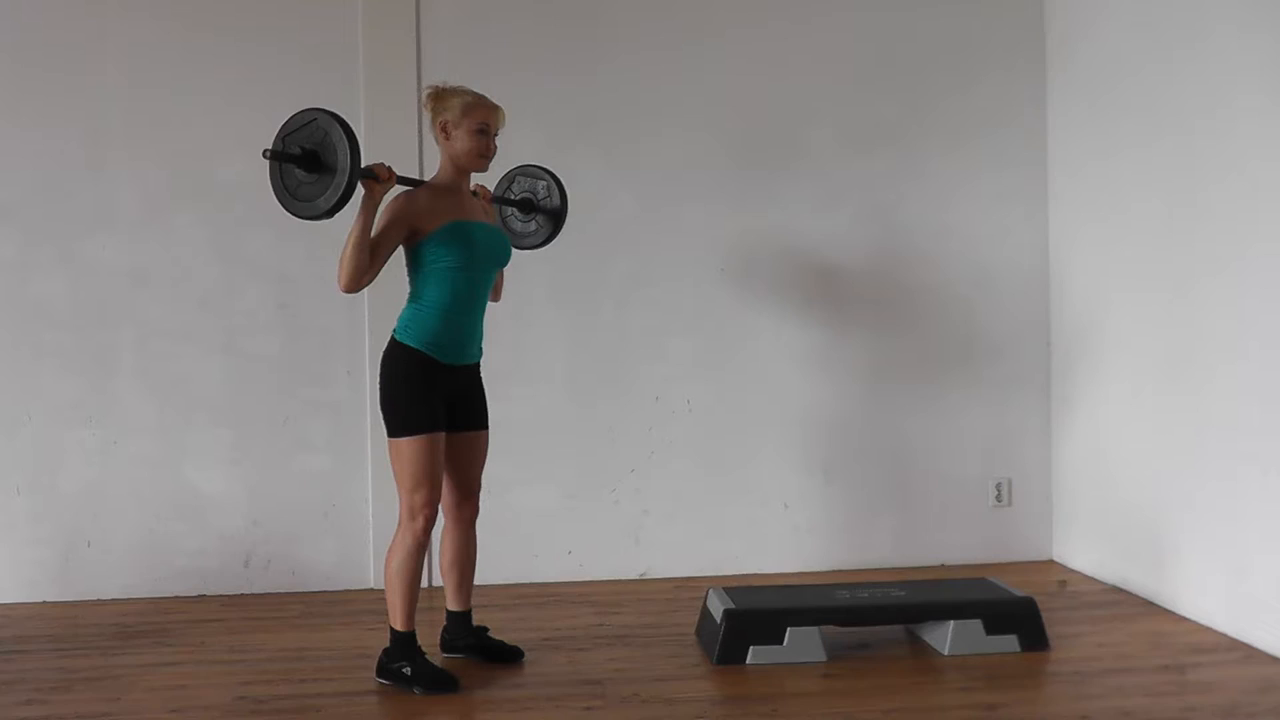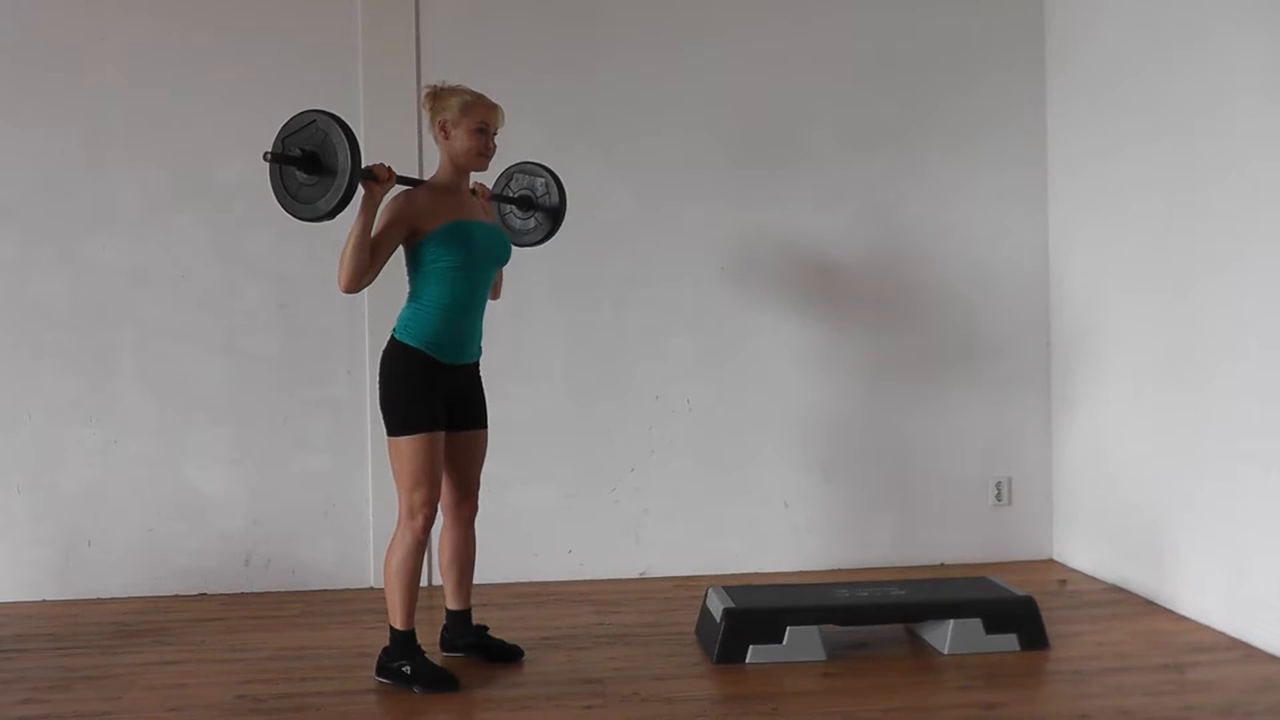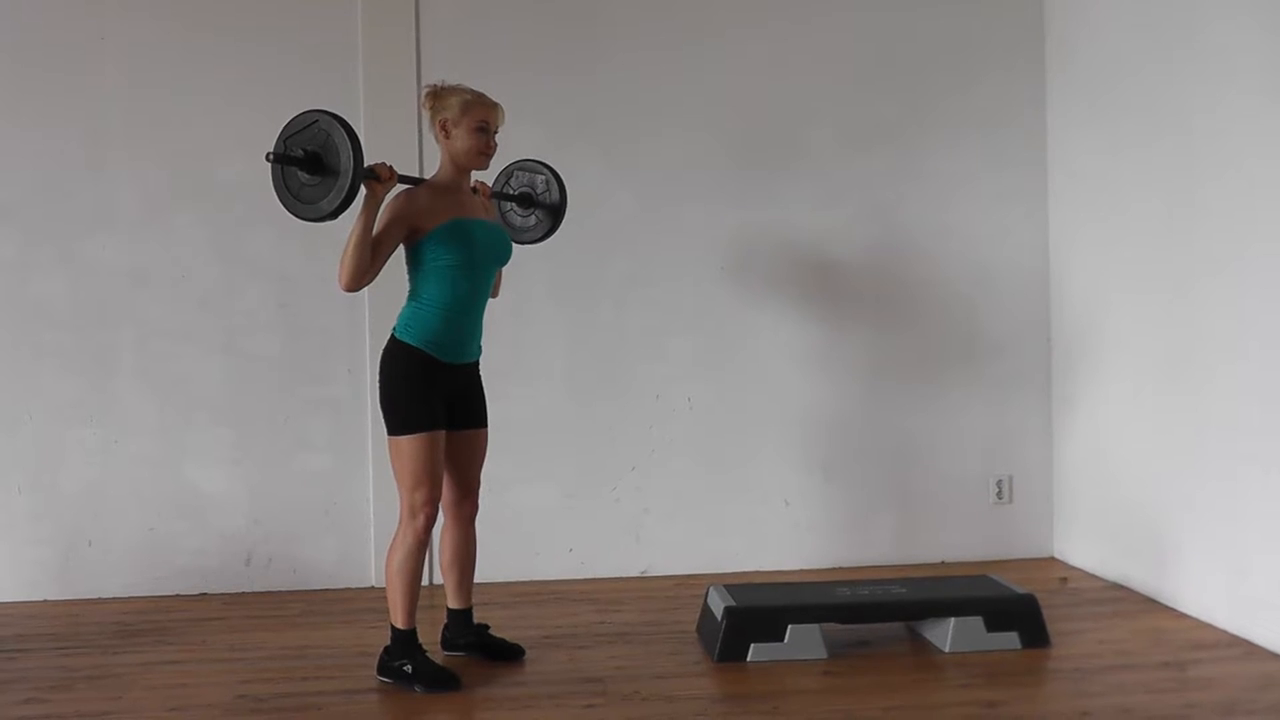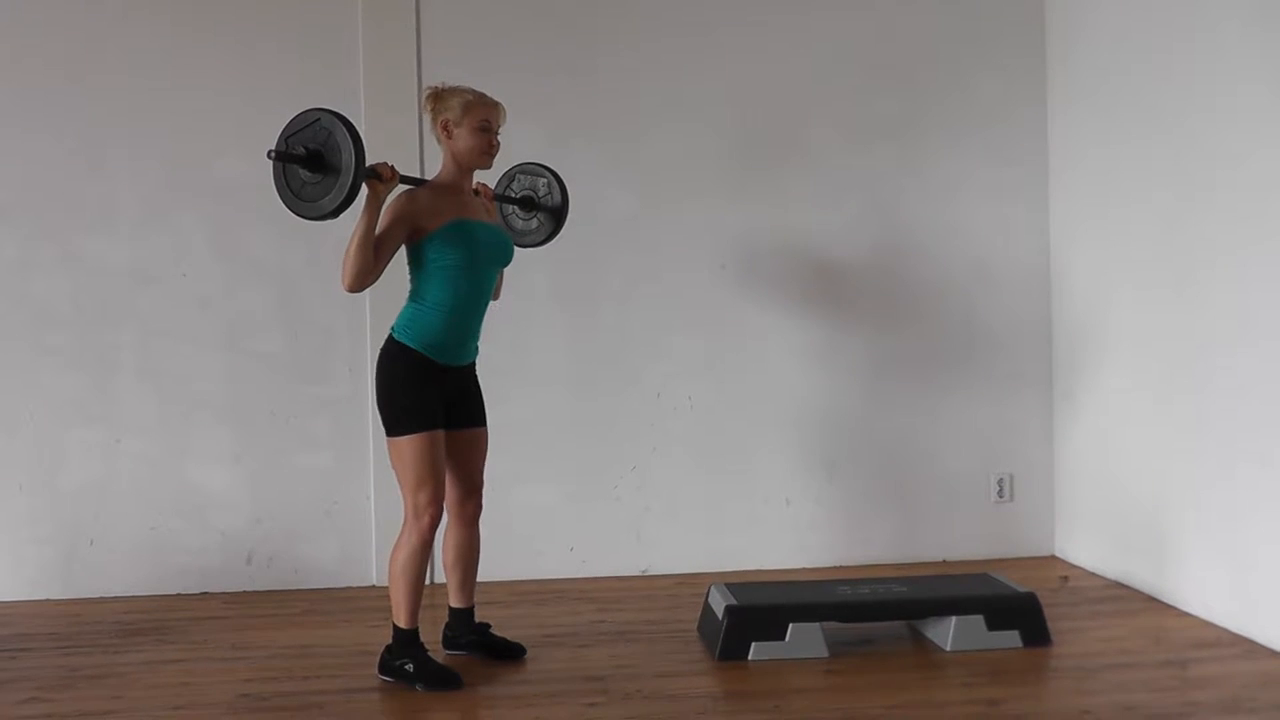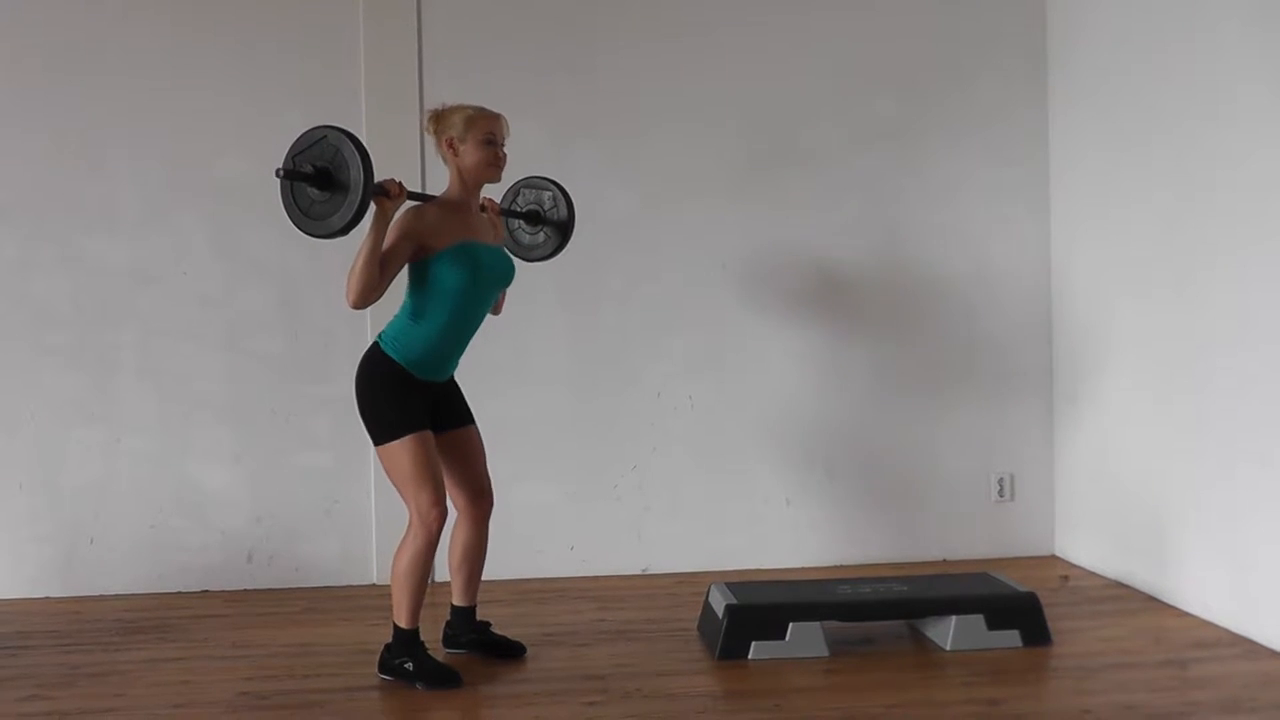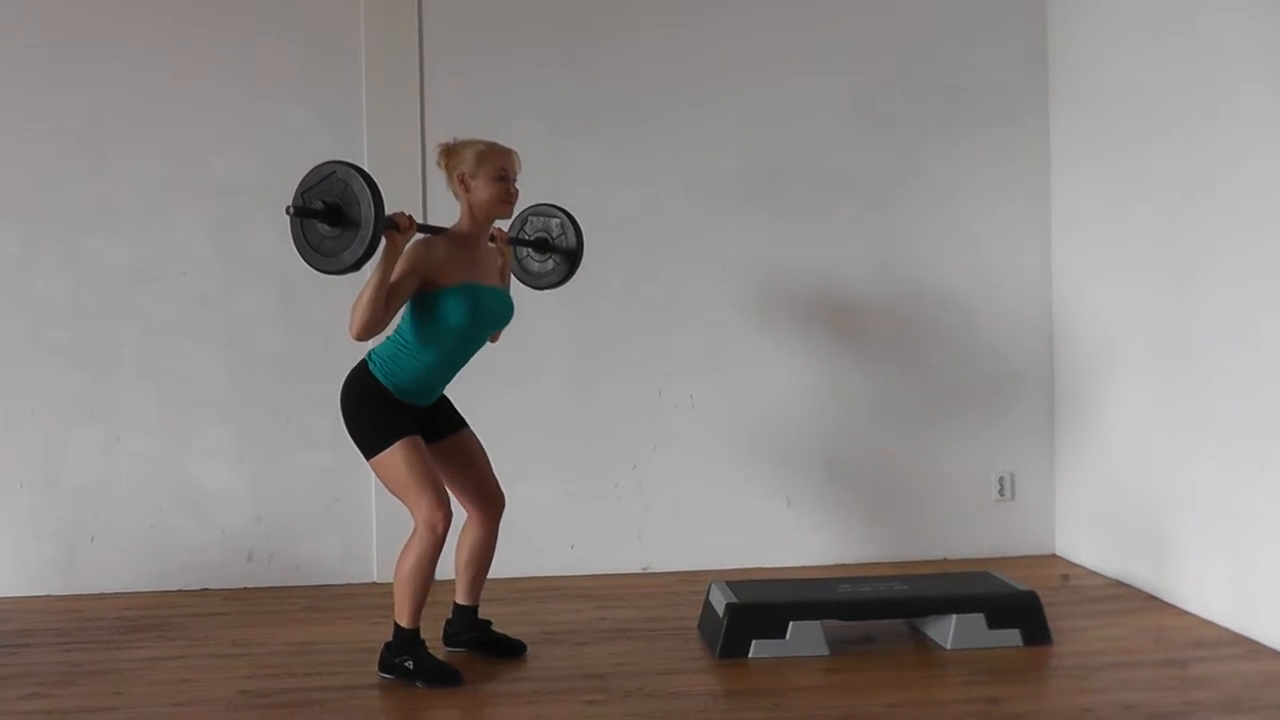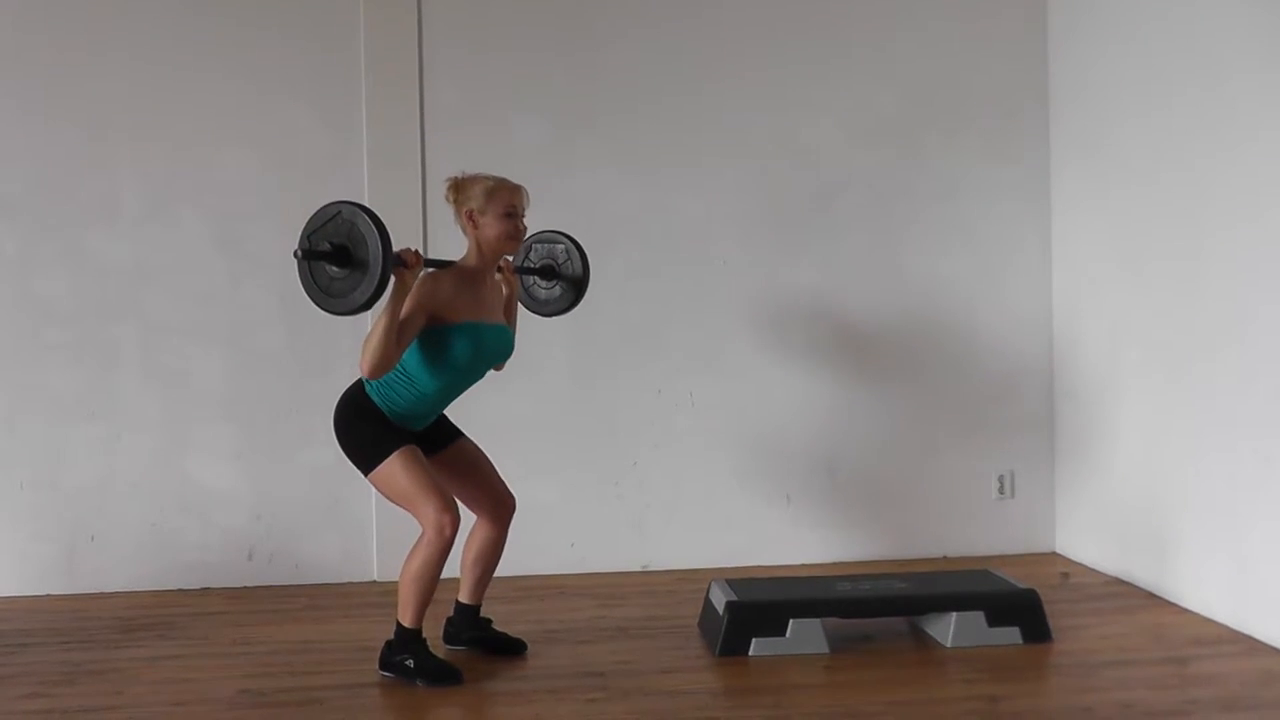
dt=0.3s
person 1, frame 1
left shoulder: (480, 206)
right shoulder: (413, 204)
right elbow: (351, 280)
right wrist: (370, 200)
left hip: (463, 370)
right hip: (415, 368)
left knee: (464, 505)
right knee: (420, 514)
left ankle: (460, 628)
right ankle: (398, 653)
person 1, frame 2
left shoulder: (480, 205)
right shoulder: (412, 204)
right elbow: (351, 281)
right wrist: (370, 200)
left hip: (462, 369)
right hip: (415, 367)
left knee: (463, 505)
right knee: (419, 512)
left ankle: (460, 627)
right ankle: (398, 651)
person 1, frame 3
left shoulder: (480, 204)
right shoulder: (413, 202)
right elbow: (352, 279)
right wrist: (372, 200)
left hip: (463, 368)
right hip: (415, 366)
left knee: (463, 504)
right knee: (420, 512)
left ankle: (461, 626)
right ankle: (400, 651)
person 1, frame 4
left shoulder: (481, 205)
right shoulder: (415, 202)
right elbow: (355, 279)
right wrist: (374, 198)
left hip: (459, 369)
right hip: (411, 367)
left knee: (467, 503)
right knee: (425, 512)
left ankle: (462, 625)
right ankle: (401, 651)
person 1, frame 5
left shoulder: (482, 222)
right shoulder: (423, 220)
left elbow: (493, 305)
right elbow: (359, 296)
right wrist: (382, 216)
left hip: (436, 381)
right hip: (390, 380)
left knee: (477, 501)
right knee: (429, 513)
left ankle: (463, 625)
right ankle: (401, 651)
person 1, frame 6
left shoulder: (488, 253)
right shoulder: (430, 253)
left elbow: (491, 332)
right elbow: (362, 328)
right wrist: (391, 250)
left hip: (424, 398)
right hip: (375, 397)
left knee: (488, 503)
right knee: (434, 515)
left ankle: (464, 622)
right ankle: (401, 649)
person 1, frame 7
left shoulder: (491, 287)
right shoulder: (437, 286)
left elbow: (497, 360)
right elbow: (372, 367)
right wrist: (401, 286)
left hip: (419, 420)
right hip: (368, 417)
left knee: (499, 506)
right knee: (441, 519)
left ankle: (465, 622)
right ankle: (402, 648)
